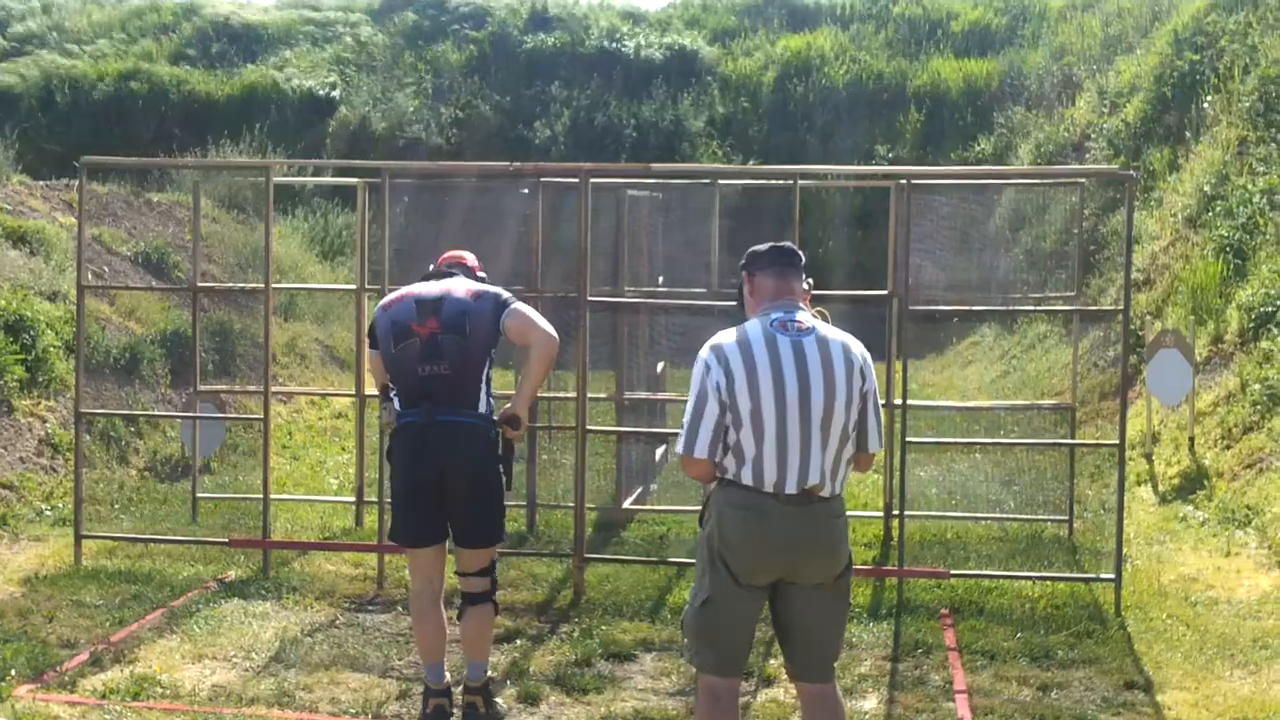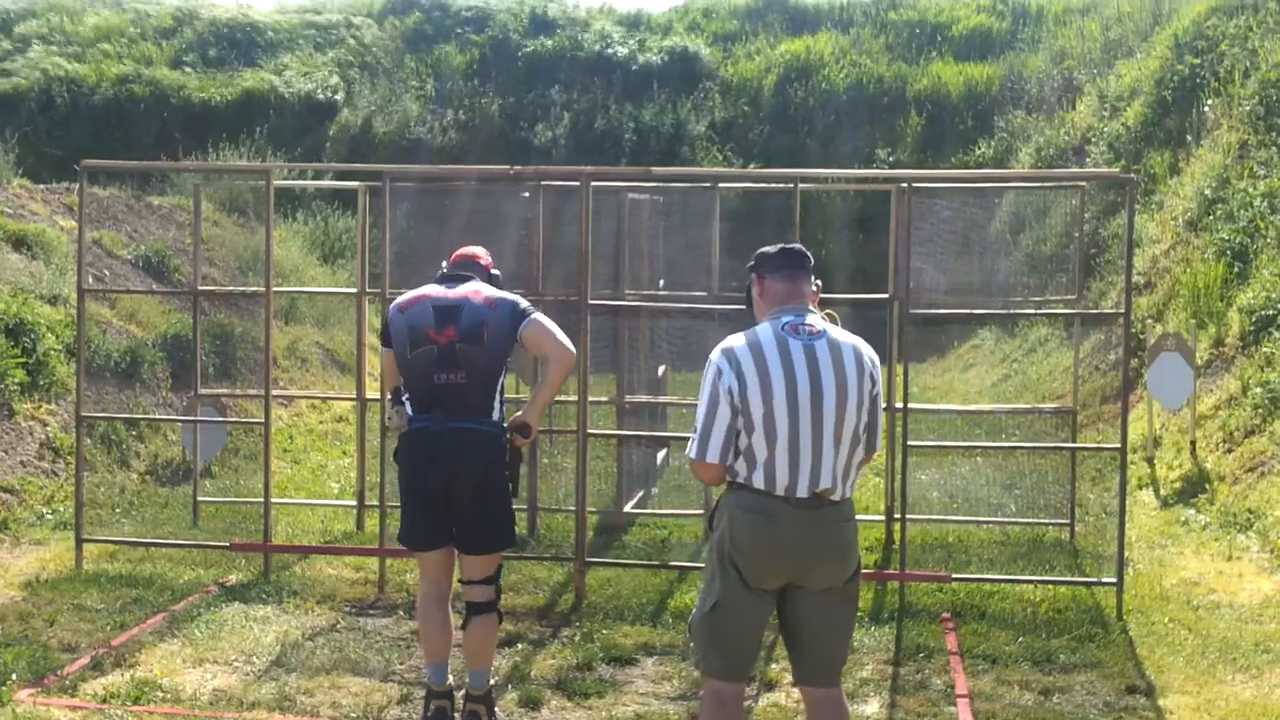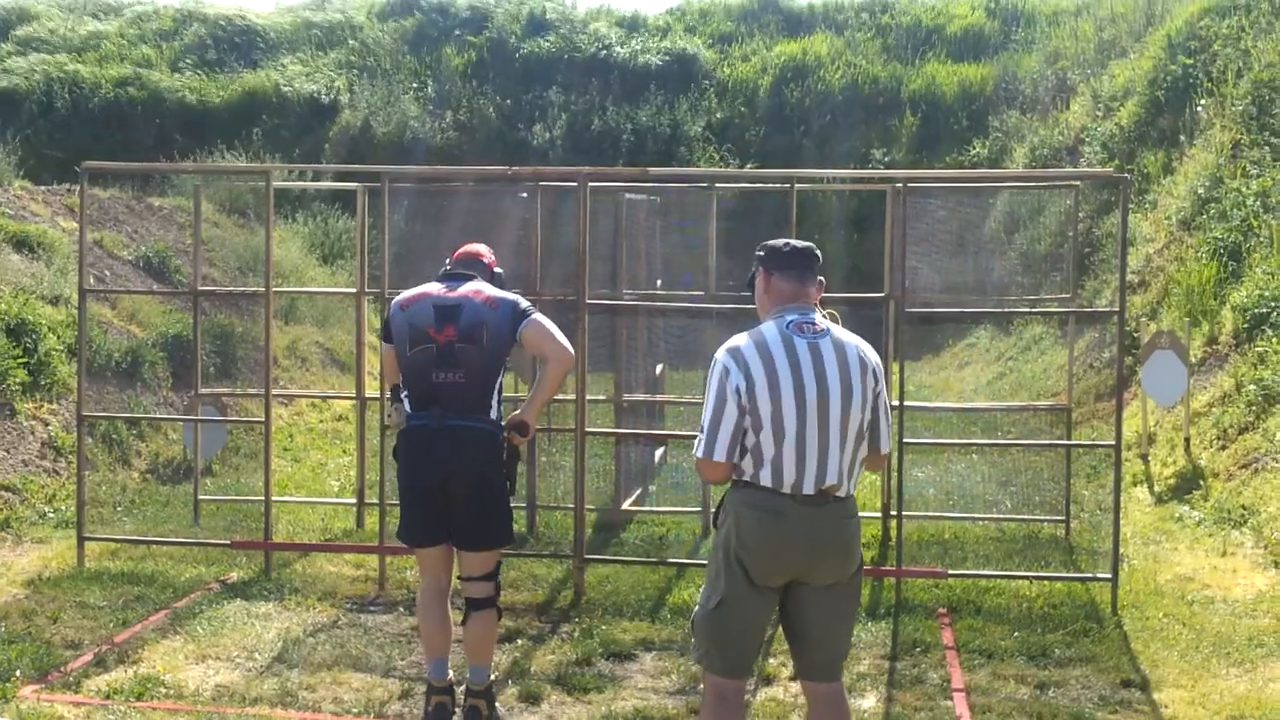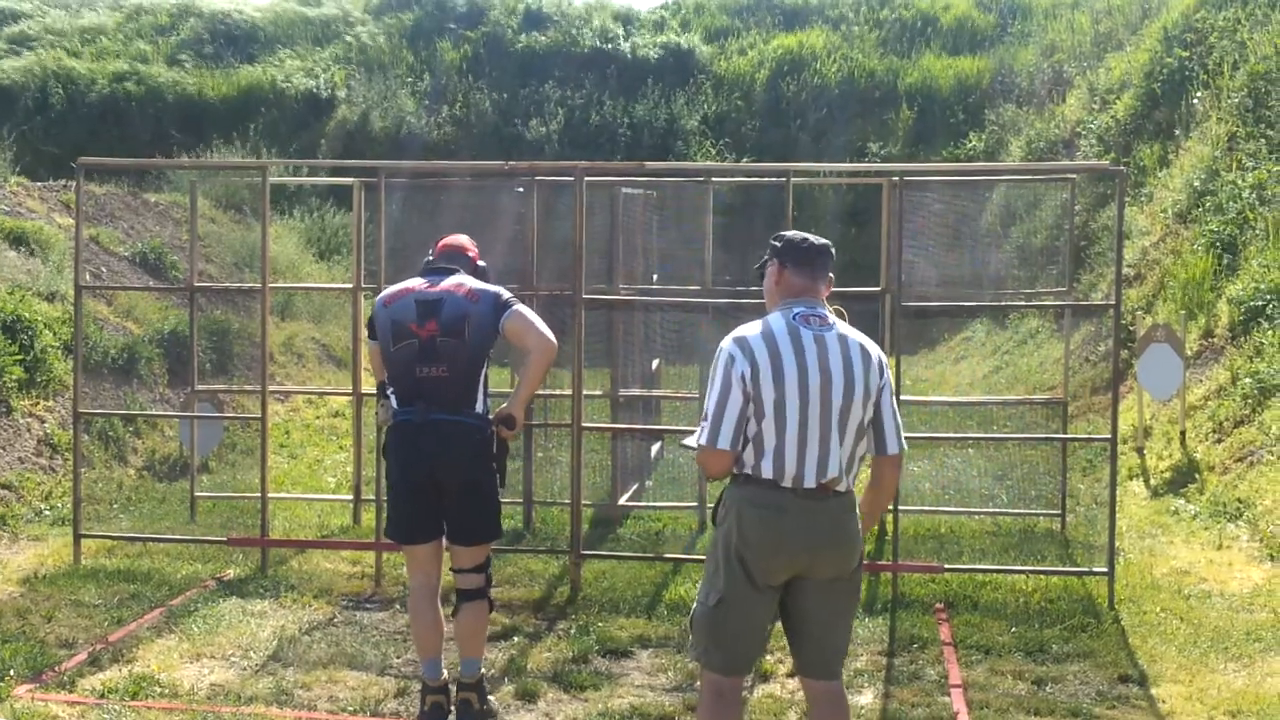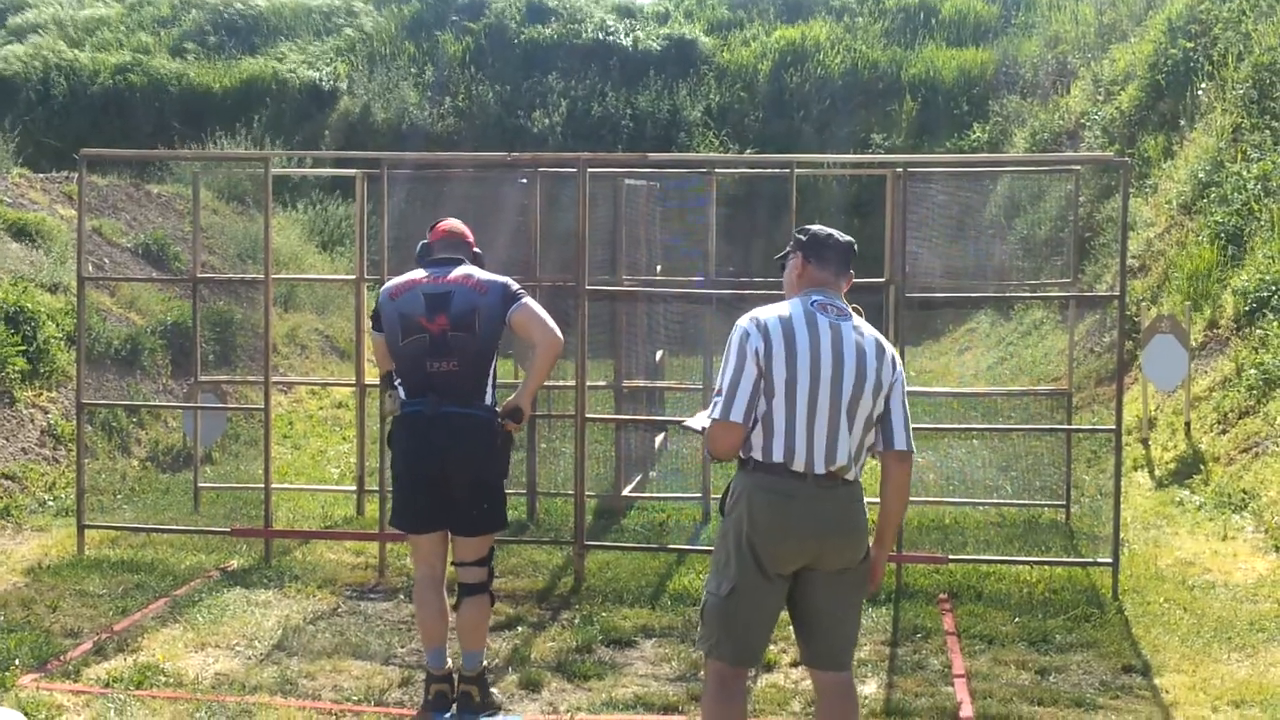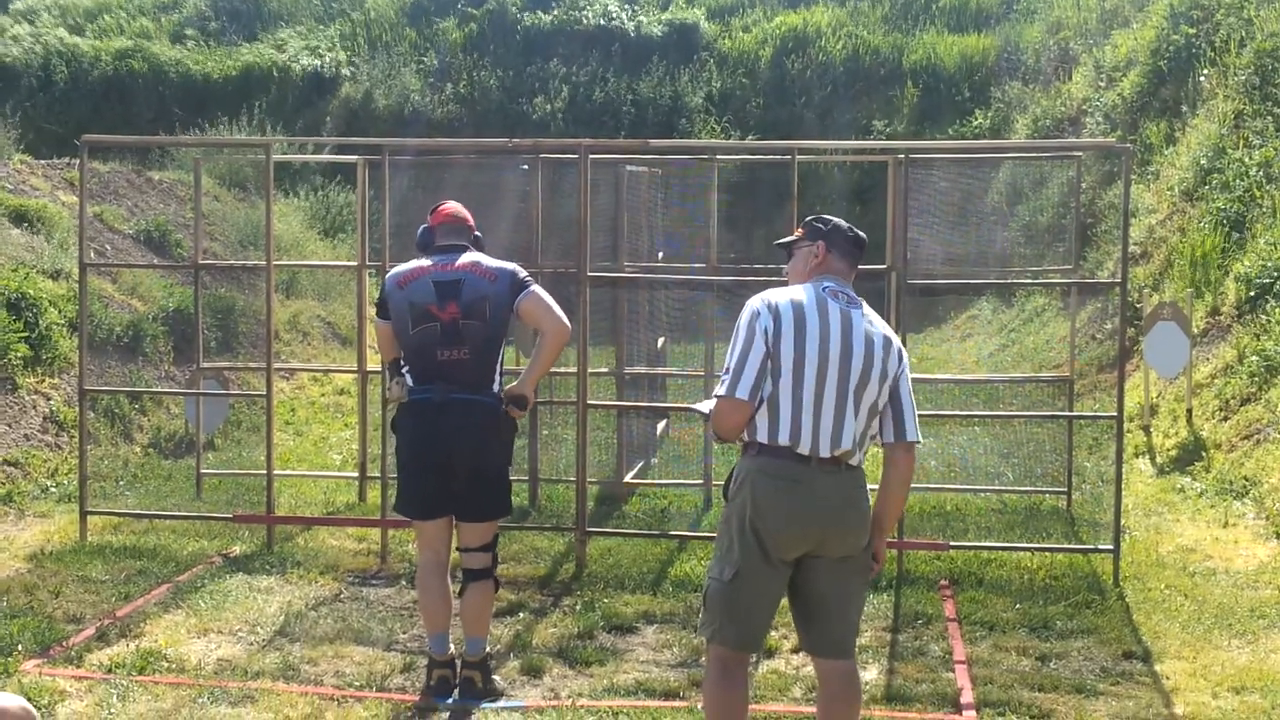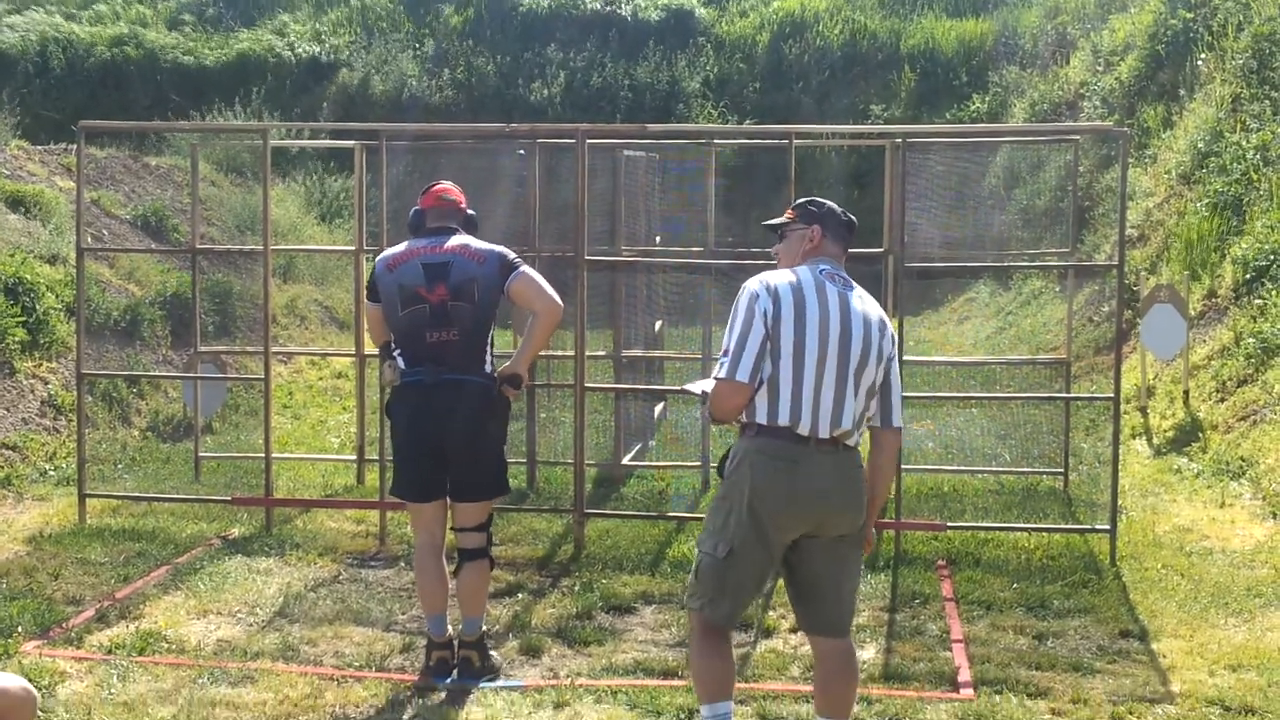
dt=0.3s
person 1, frame 1
left shoulder: (722, 351)
right shoulder: (852, 353)
left elbow: (695, 465)
right elbow: (864, 458)
left hip: (742, 521)
right hip: (820, 525)
left knee: (718, 676)
right knee: (818, 678)
person 1, frame 2
left shoulder: (734, 355)
right shoulder: (861, 356)
left elbow: (707, 470)
right elbow: (867, 450)
left hip: (753, 526)
right hip: (830, 529)
left knee: (723, 680)
person 1, frame 3
left shoulder: (739, 355)
right shoulder: (862, 355)
left elbow: (713, 469)
right elbow: (877, 458)
left hip: (758, 523)
right hip: (833, 526)
left knee: (725, 676)
right knee: (824, 679)
person 1, frame 4
left shoulder: (745, 345)
right shoulder: (866, 354)
left elbow: (715, 463)
right elbow: (888, 464)
left wrist: (704, 448)
right wrist: (861, 523)
left hip: (758, 517)
right hip: (833, 523)
left knee: (722, 673)
right knee: (824, 677)
person 1, frame 5
left shoulder: (759, 326)
right shoulder: (879, 350)
left elbow: (723, 440)
right elbow: (898, 463)
left wrist: (714, 441)
right wrist: (881, 548)
left hip: (766, 504)
right hip: (841, 512)
left knee: (727, 664)
right knee: (833, 668)
person 1, frame 6
left shoulder: (769, 309)
right shoulder: (885, 338)
left elbow: (730, 416)
right elbow: (902, 454)
left wrist: (723, 428)
right wrist: (878, 536)
left hip: (769, 488)
right hip: (844, 499)
left knee: (727, 647)
right knee: (836, 655)
person 1, frame 7
left shoulder: (766, 289)
right shoulder: (876, 317)
left elbow: (730, 397)
right elbow: (887, 436)
left wrist: (713, 410)
right wrist: (868, 518)
left hip: (766, 469)
right hip: (840, 478)
left knee: (709, 616)
right knee: (832, 634)
person 2, frame 1
left shoulder: (388, 307)
right shoulder: (487, 297)
left elbow: (381, 381)
right elbow: (545, 338)
right wrist: (521, 404)
left hip: (411, 446)
right hip: (470, 443)
left knee: (425, 582)
right knee: (477, 577)
person 2, frame 2
left shoulder: (401, 307)
right shoulder: (503, 304)
left elbow: (391, 382)
right elbow: (563, 353)
right wrist: (532, 413)
left hip: (419, 451)
right hip: (479, 451)
left knee: (432, 583)
right knee: (481, 586)
person 2, frame 3
left shoulder: (403, 304)
right shoulder: (504, 304)
left elbow: (391, 376)
right elbow: (561, 354)
right wrist: (530, 411)
left hip: (418, 448)
right hip: (477, 448)
left knee: (432, 579)
right knee: (480, 582)
person 2, frame 4
left shoulder: (387, 301)
right shoulder: (487, 296)
left elbow: (380, 373)
right elbow: (543, 343)
right wrist: (517, 405)
left hip: (406, 444)
right hip: (465, 443)
left knee: (422, 578)
right knee: (472, 575)
person 2, frame 5
left shoulder: (391, 292)
right shoulder: (495, 287)
left elbow: (384, 365)
right elbow: (550, 338)
right wrist: (523, 398)
left hip: (414, 436)
right hip: (473, 435)
left knee: (427, 569)
right knee: (474, 567)
person 2, frame 6
left shoulder: (397, 280)
right shoulder: (502, 274)
left elbow: (387, 353)
right elbow: (558, 326)
right wrist: (525, 386)
left hip: (420, 423)
right hip: (479, 422)
left knee: (431, 554)
right knee: (478, 553)
left ankle: (440, 667)
right ankle: (474, 669)
person 2, frame 7
left shoulder: (387, 264)
right shoulder: (491, 256)
left elbow: (378, 335)
right elbow: (550, 306)
right wrist: (518, 365)
left hip: (413, 405)
right hip: (473, 403)
left knee: (427, 537)
right knee: (474, 534)
left ankle: (438, 648)
right ankle: (472, 648)
